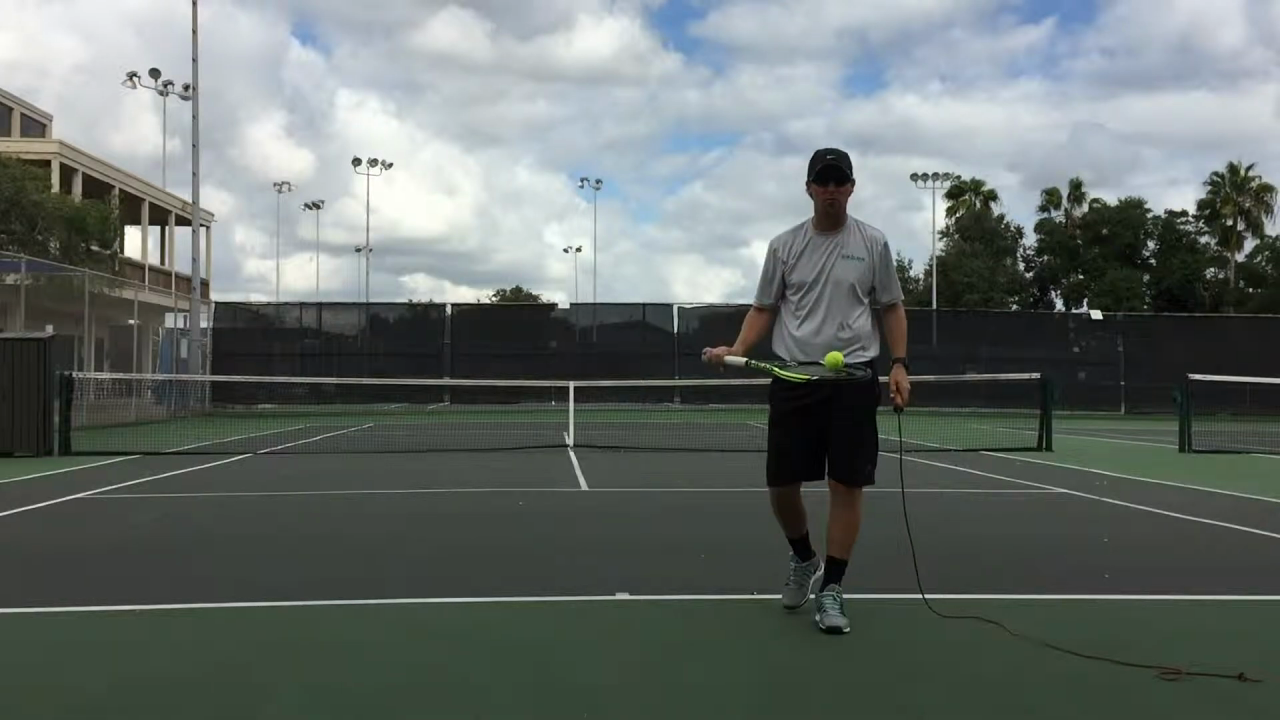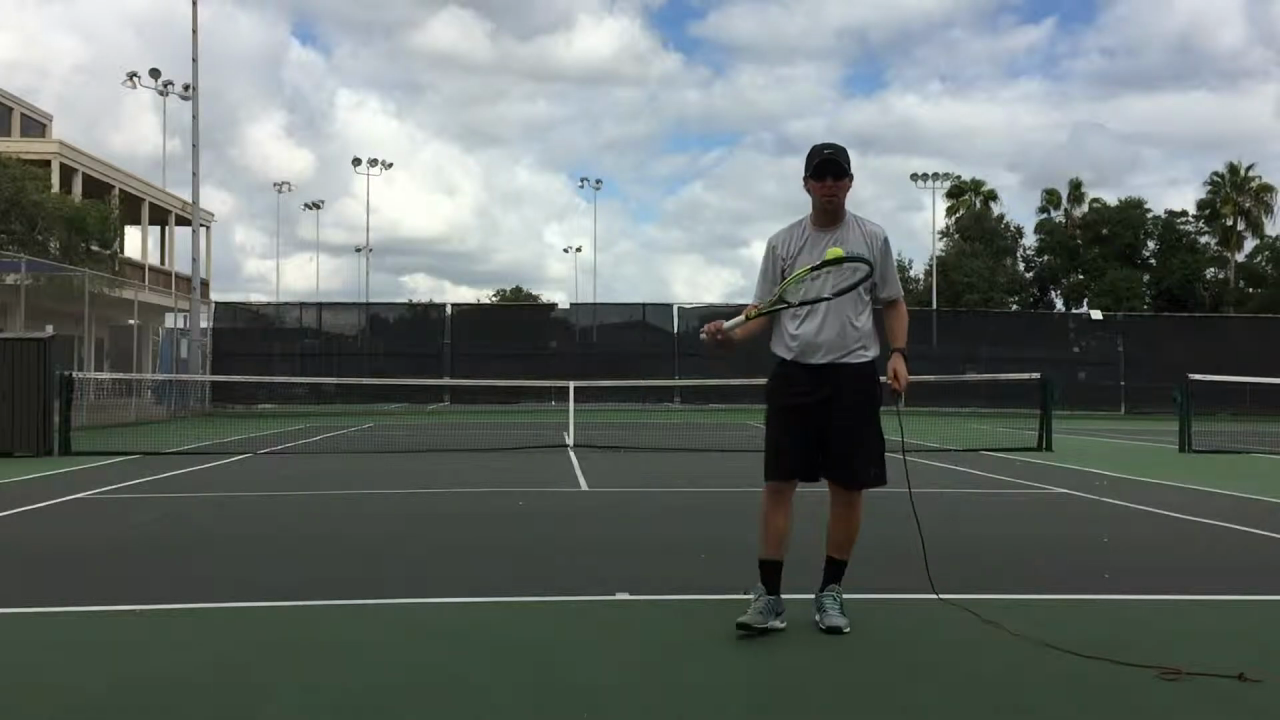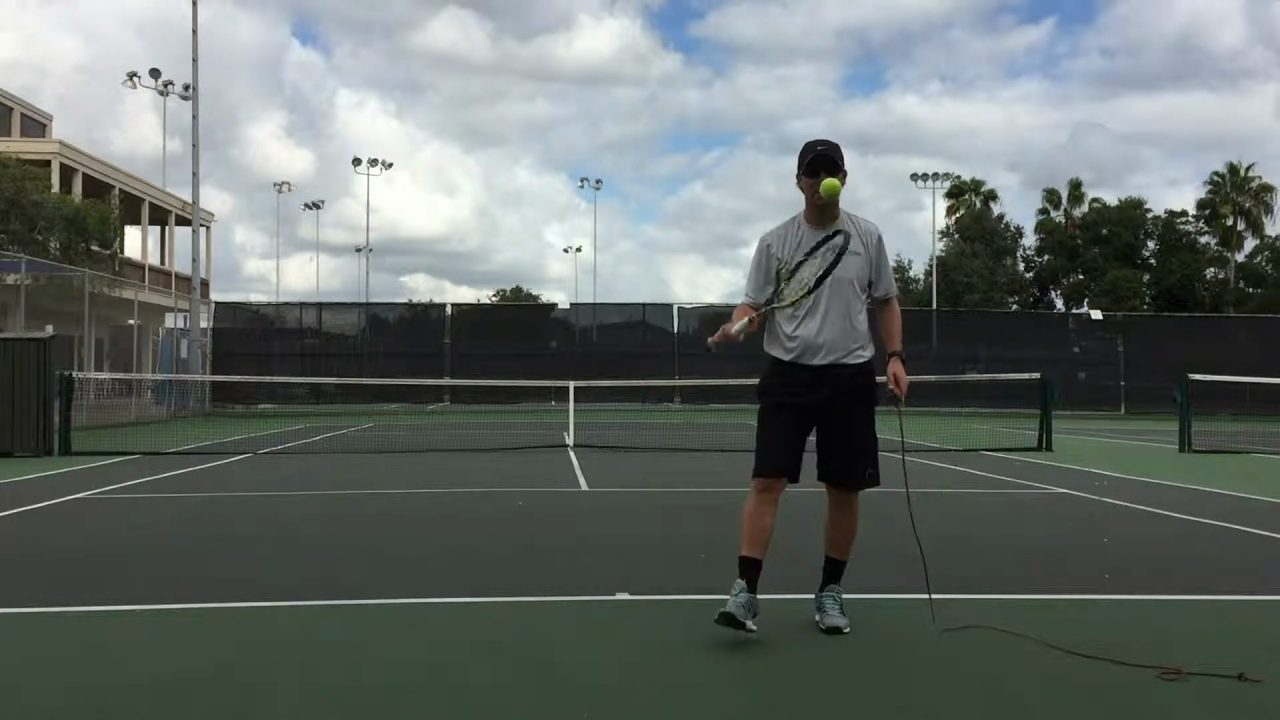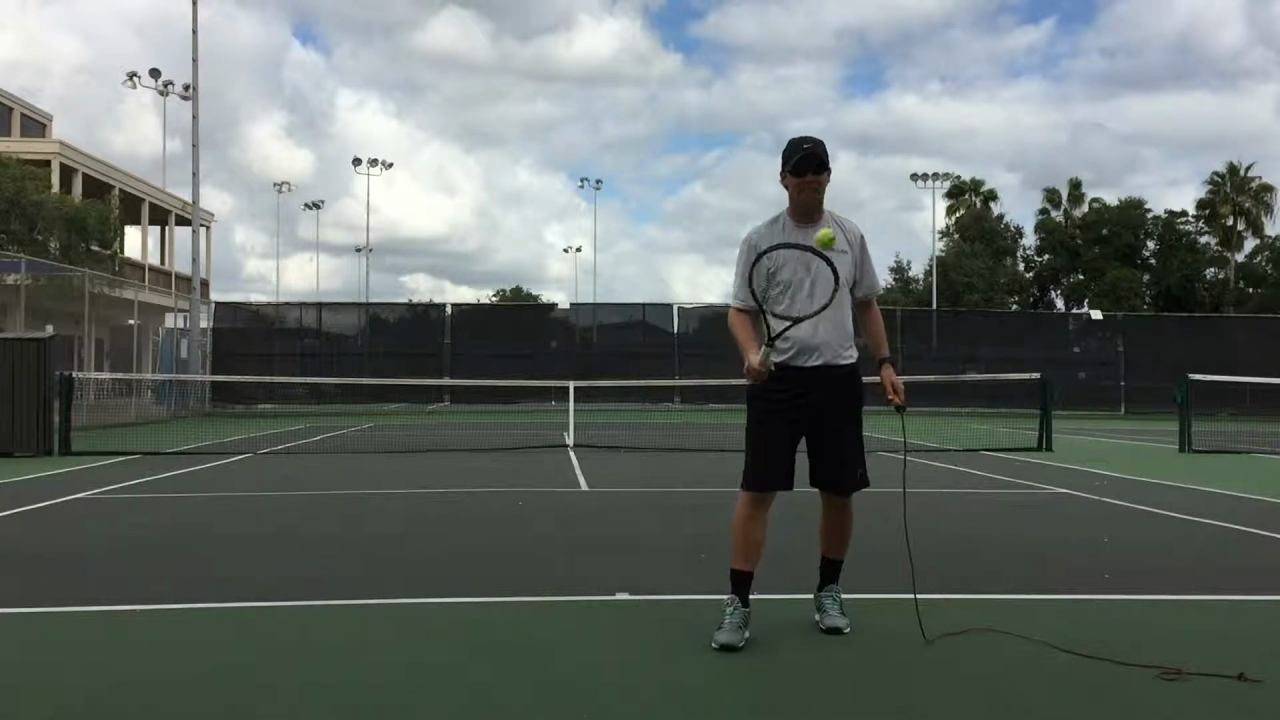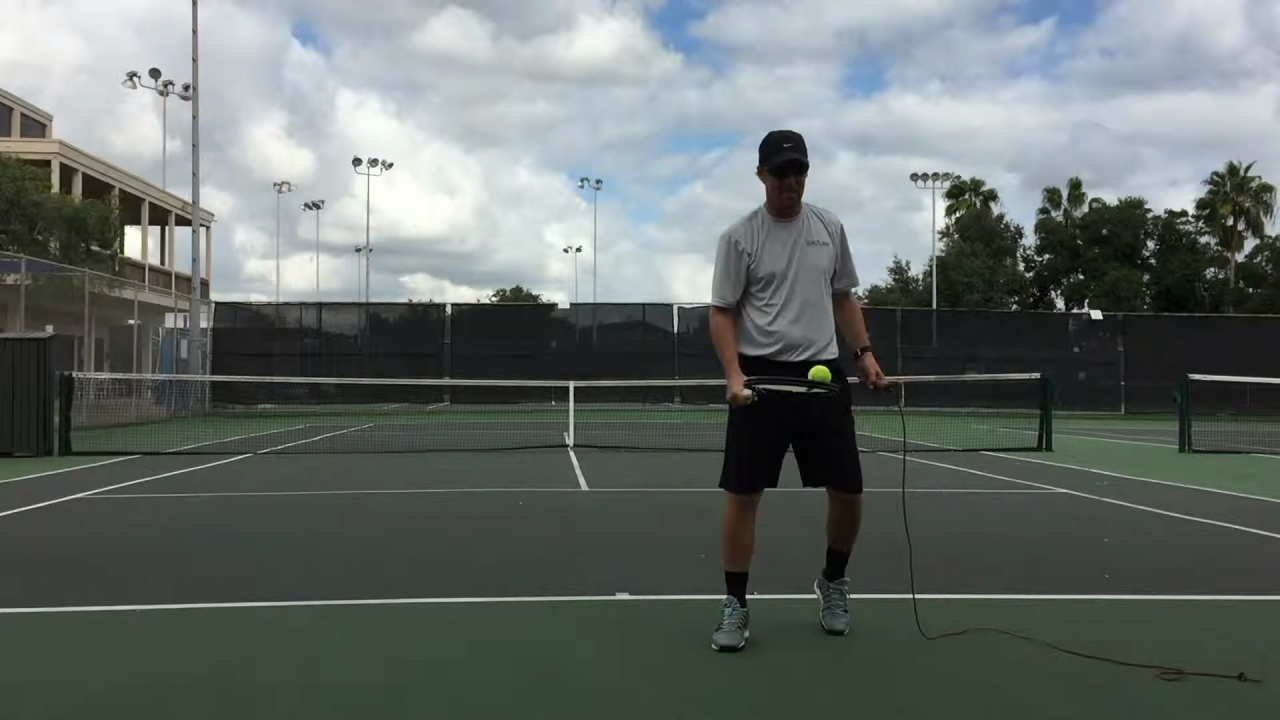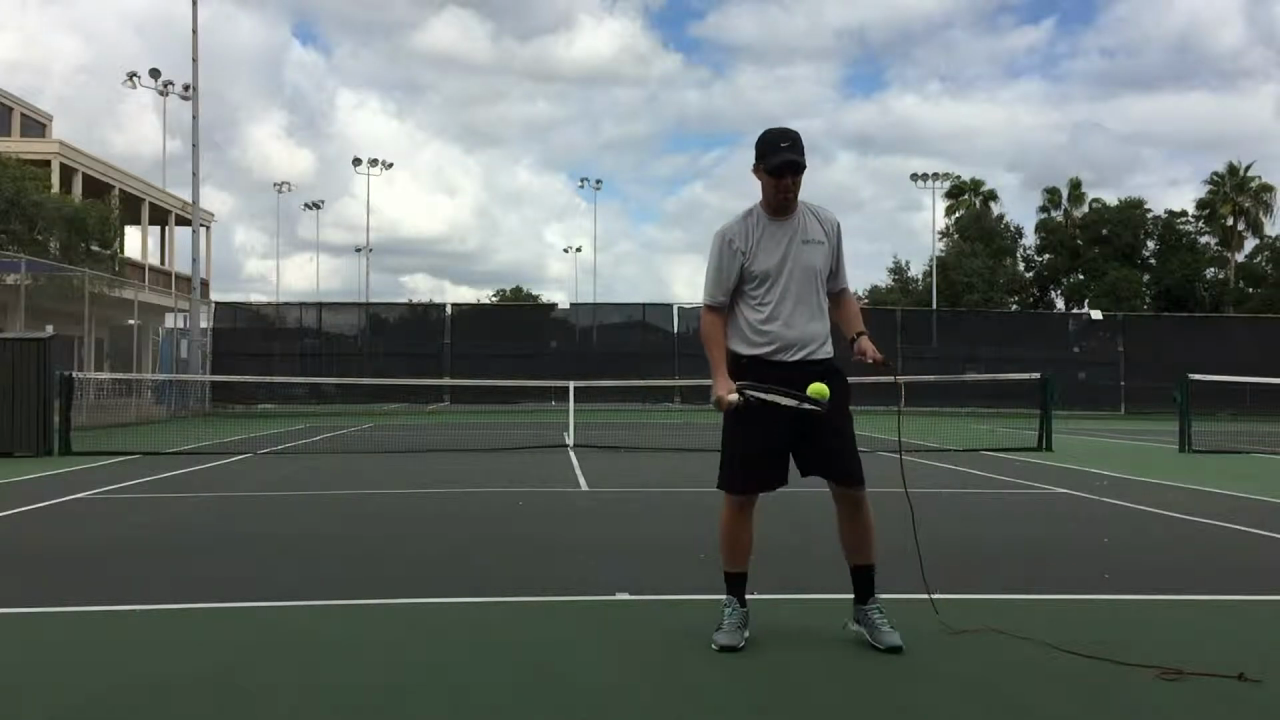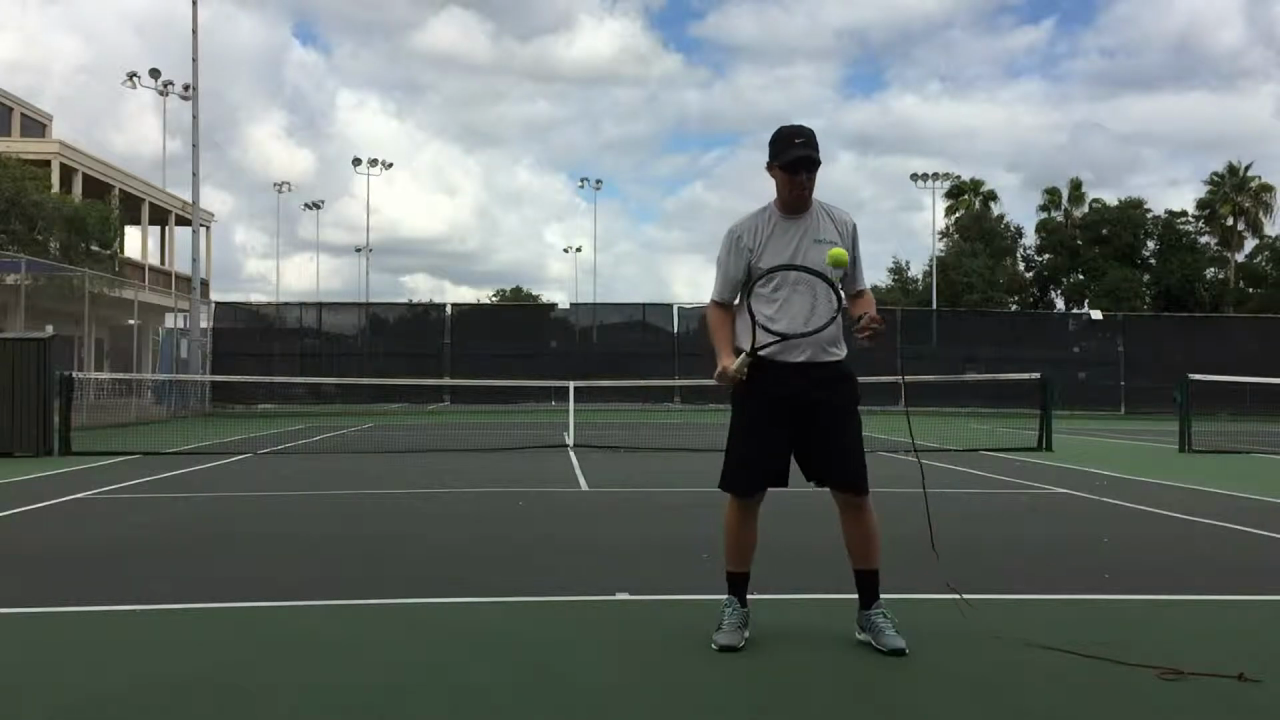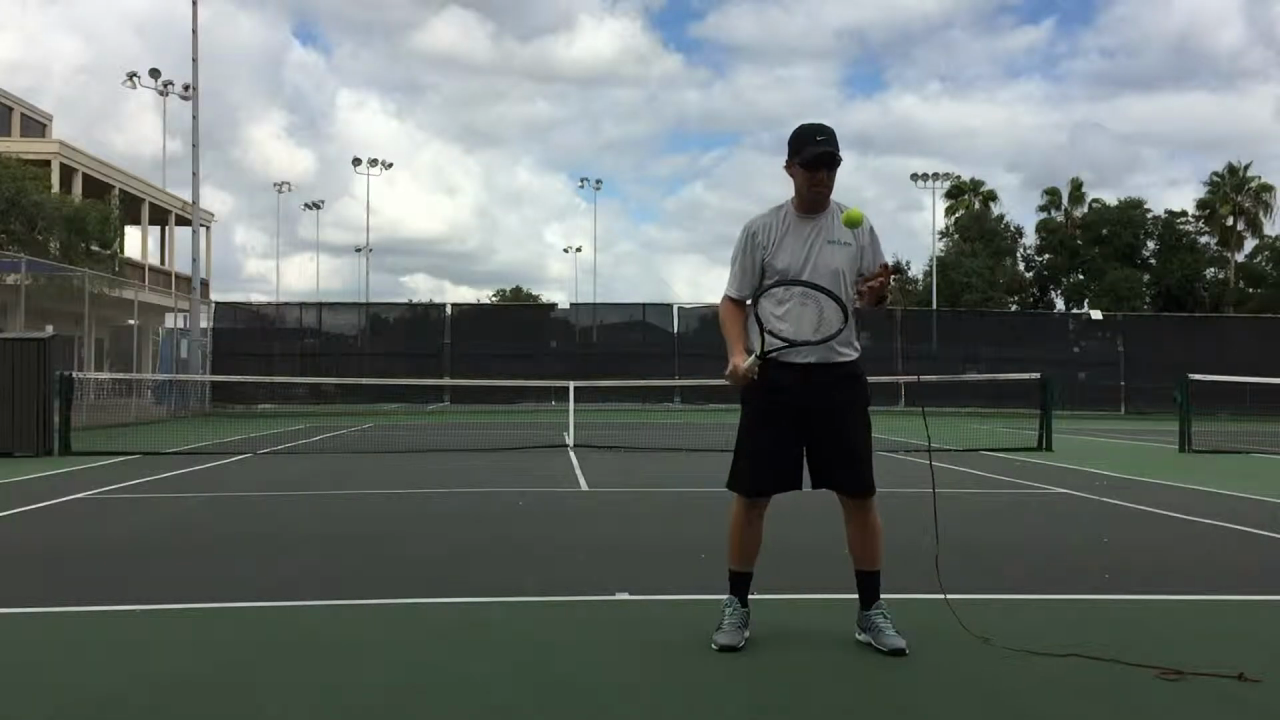
dt=0.2s
person 1, frame 1
left shoulder: (873, 243)
right shoulder: (783, 245)
left elbow: (891, 307)
right elbow: (763, 309)
left wrist: (898, 364)
right wrist: (735, 351)
left hip: (852, 379)
right hip: (793, 379)
left knee: (846, 486)
right knee: (782, 484)
left ankle: (830, 590)
right ankle: (803, 558)
person 1, frame 2
left shoulder: (873, 238)
right shoulder: (782, 242)
left elbow: (893, 303)
right elbow: (763, 310)
left wrist: (897, 353)
right wrist: (732, 333)
left hip: (853, 377)
right hip: (792, 375)
left knee: (847, 488)
right knee: (778, 485)
left ankle: (830, 591)
right ankle: (768, 595)
person 1, frame 3
left shoulder: (867, 236)
right shoulder: (774, 241)
left elbow: (886, 302)
right elbow: (753, 305)
left wrist: (895, 357)
right wrist: (735, 328)
left hip: (849, 377)
right hip: (787, 375)
left knee: (845, 489)
right knee: (767, 482)
left ankle: (829, 591)
right ankle: (744, 593)
person 1, frame 4
left shoulder: (850, 236)
right shoulder: (760, 239)
left elbow: (866, 305)
right elbow: (741, 310)
left wrist: (885, 364)
right wrist: (750, 352)
left hip: (837, 378)
right hip: (777, 381)
left knee: (839, 493)
right knee: (757, 491)
left ankle: (828, 592)
right ankle: (738, 605)
person 1, frame 5
left shoulder: (830, 227)
right shoulder: (739, 237)
right elbow: (722, 311)
left wrist: (864, 352)
right wrist: (733, 373)
left hip: (822, 374)
right hip: (761, 377)
left knee: (847, 490)
right knee: (742, 492)
left ankle: (833, 581)
right ankle: (735, 605)
person 1, frame 6
left shoulder: (826, 225)
right shoulder: (734, 234)
right elbow: (713, 310)
left wrist: (859, 337)
right wrist: (720, 374)
left hip: (818, 372)
right hip: (756, 377)
left knee: (850, 489)
right knee: (739, 493)
left ankle: (866, 604)
right ankle: (735, 605)
person 1, frame 7
left shoulder: (842, 226)
right shoulder: (745, 232)
left elbow: (857, 291)
right elbow: (720, 304)
left wrist: (866, 316)
right wrist: (725, 354)
left hip: (829, 375)
right hip: (762, 378)
left knee: (854, 494)
right knee: (744, 495)
left ankle: (870, 609)
right ankle: (736, 605)
person 1, frame 8
left shoulder: (858, 228)
right shoulder: (760, 229)
left elbow: (872, 296)
right elbow: (733, 300)
left wrist: (879, 292)
right wrist: (737, 352)
left hip: (840, 376)
right hip: (773, 378)
left knee: (859, 495)
right knee: (751, 495)
left ankle: (870, 610)
right ankle: (736, 605)
